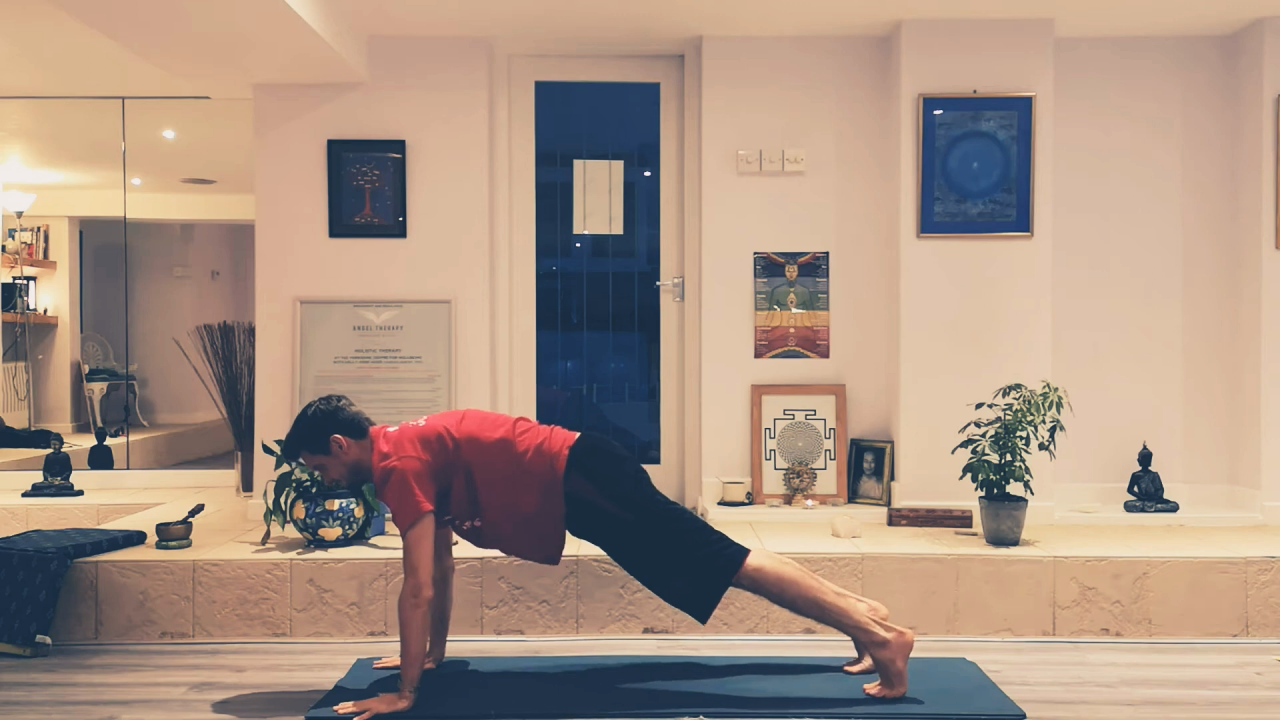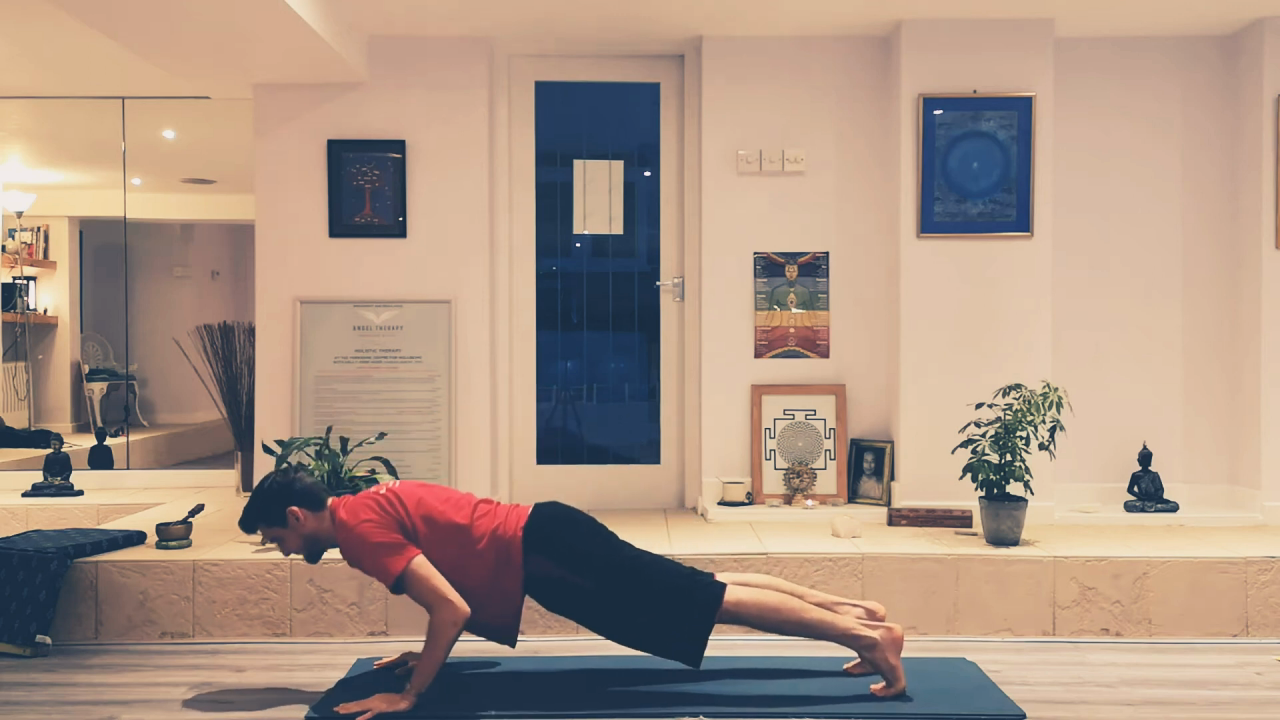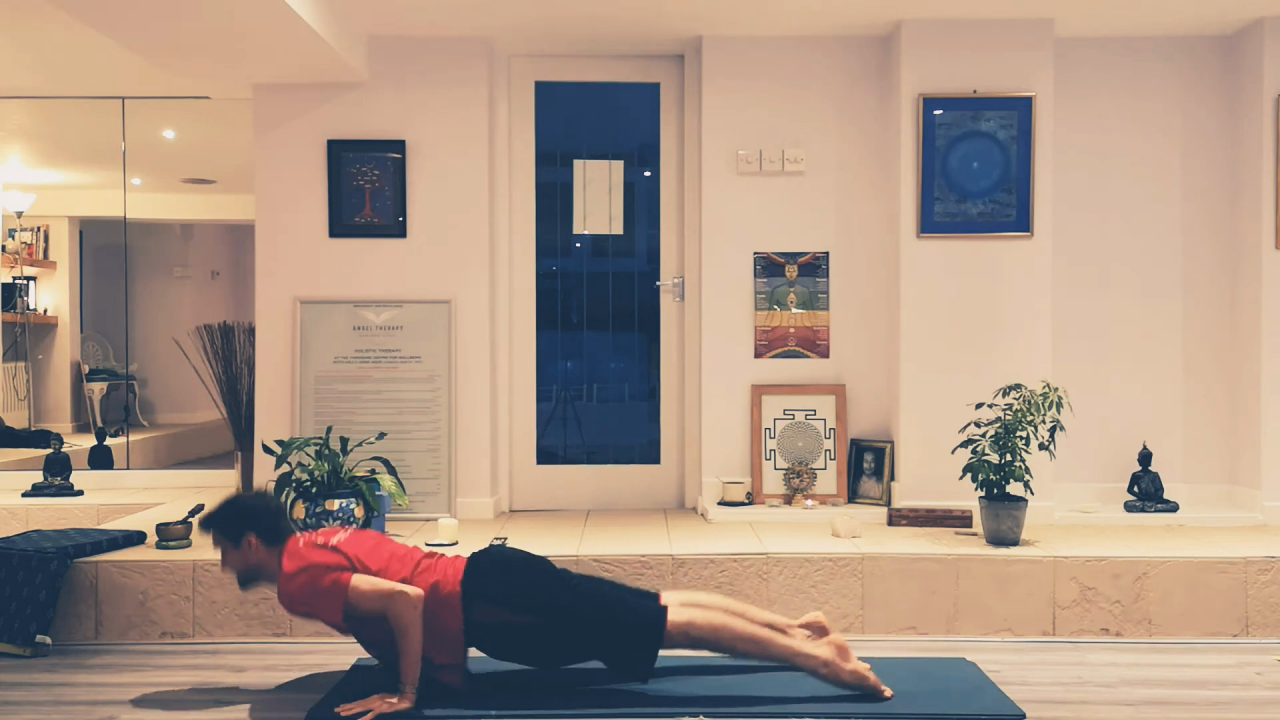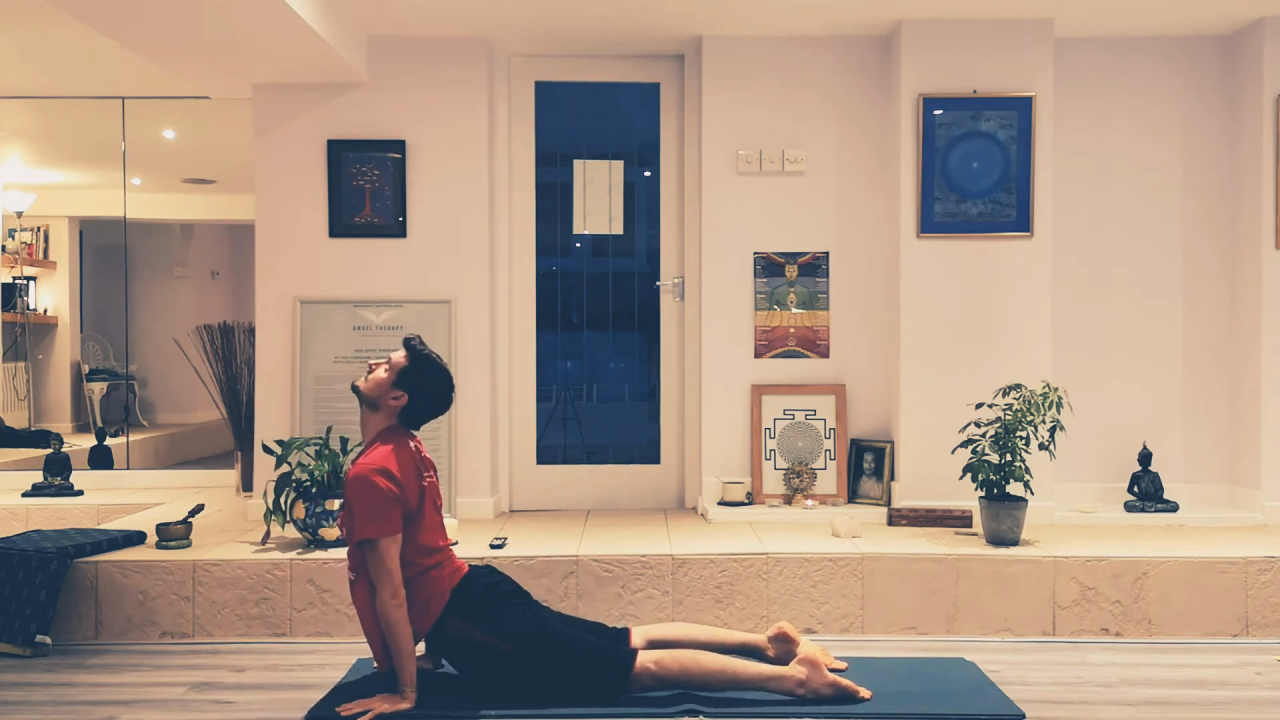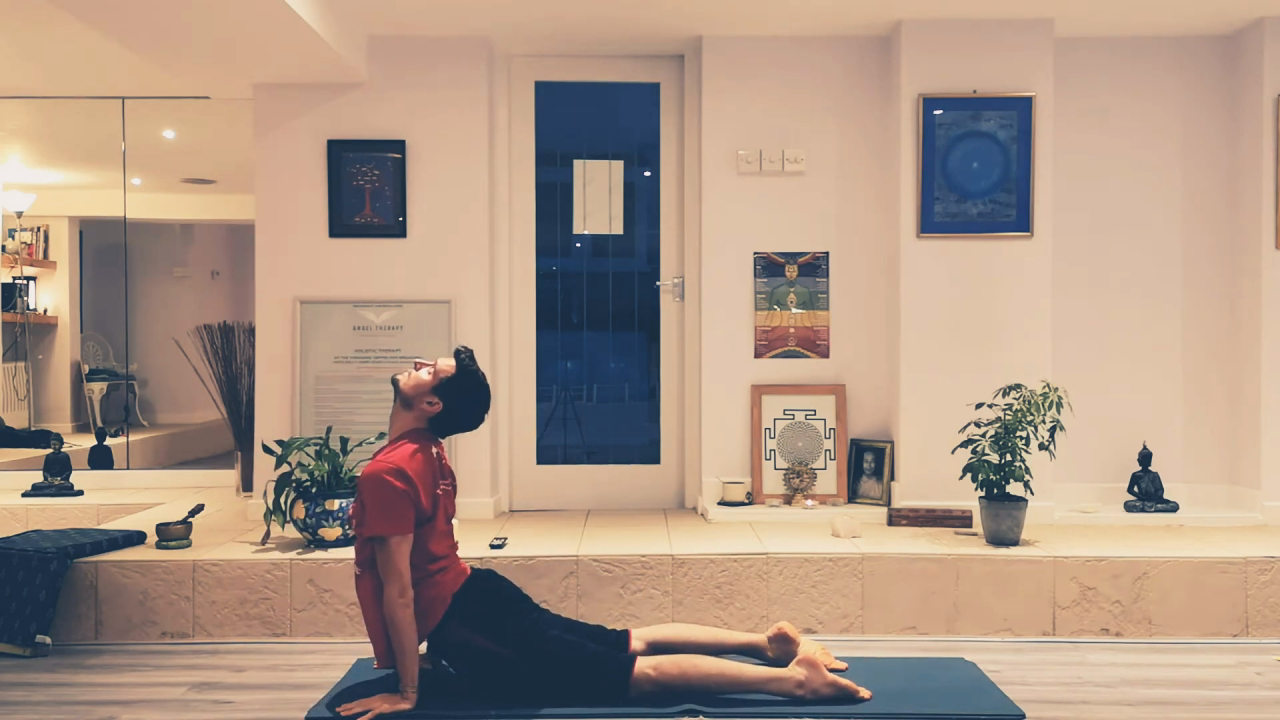
dt=1s
person 1, frame 1
left shoulder: (397, 465)
right shoulder: (413, 448)
left elbow: (419, 590)
right elbow: (441, 566)
right wrist: (433, 654)
left hip: (579, 482)
right hip: (579, 476)
left knee: (725, 566)
right knee: (728, 559)
left ankle: (877, 634)
right ankle: (861, 611)
person 1, frame 2
left shoulder: (357, 528)
right shoulder: (374, 508)
left elbow: (452, 609)
right wrist: (426, 657)
left hip: (542, 552)
right hip: (543, 536)
left knee: (708, 605)
right knee: (711, 593)
left ankle: (865, 636)
right ankle: (856, 613)
person 1, frame 3
left shoulder: (298, 579)
right shoulder: (325, 542)
left elbow: (404, 600)
right wrist: (433, 659)
left hip: (488, 599)
right hip: (489, 572)
left knee: (666, 625)
right knee: (663, 610)
left ankle: (816, 655)
right ankle: (798, 629)
person 1, frame 4
left shoulder: (370, 473)
right shoulder: (406, 450)
left elbow: (389, 590)
right wrist: (434, 647)
left hip: (467, 621)
right hip: (475, 594)
left knee: (638, 667)
right knee: (633, 641)
left ankle: (794, 677)
right ankle: (765, 643)
person 1, frame 5
left shoulder: (386, 472)
right shoulder: (427, 455)
left elbow: (398, 589)
right wrist: (434, 647)
left hip: (463, 623)
right hip: (473, 599)
left knee: (638, 673)
right knee: (633, 643)
right ankle: (765, 642)
